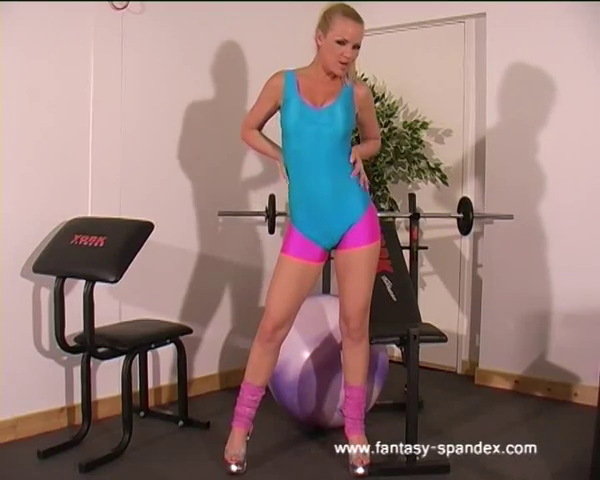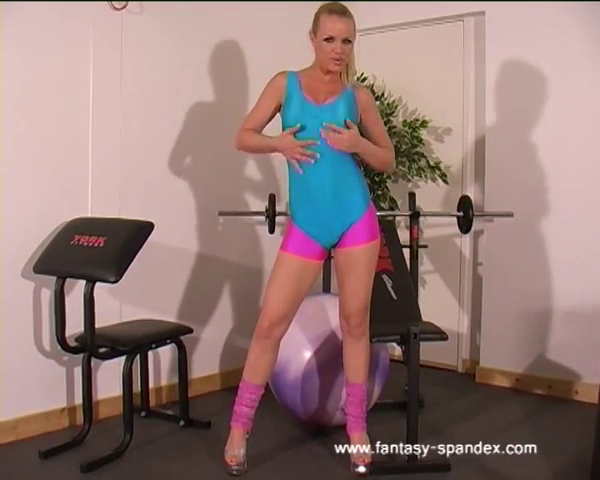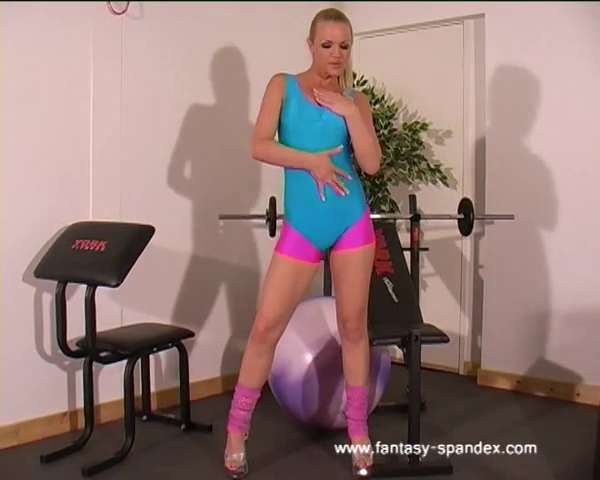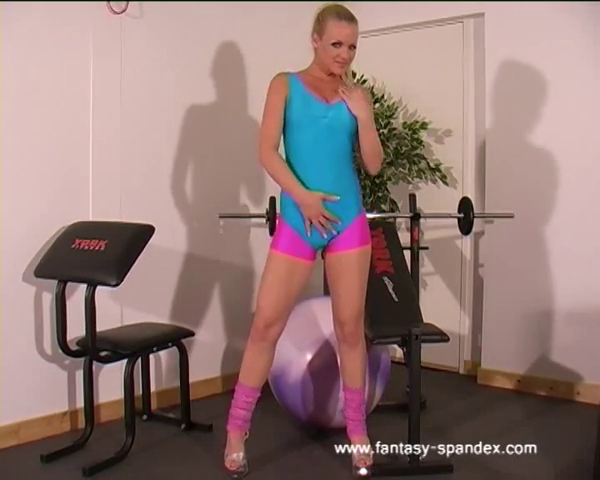
dt=0.7s
person 1, frame 1
left shoulder: (358, 94)
right shoulder: (283, 84)
right elbow: (249, 130)
left wrist: (356, 154)
right wrist: (286, 158)
left hip: (356, 218)
right hip: (305, 224)
left knee: (354, 326)
right knee: (272, 325)
left ankle: (355, 429)
right ankle: (240, 426)
person 1, frame 2
left shoulder: (358, 96)
right shoulder: (284, 84)
left elbow: (388, 160)
right elbow: (243, 137)
left wrist: (357, 143)
right wrist: (279, 143)
left hip: (355, 216)
right hip: (305, 222)
left knee: (354, 323)
right knee: (269, 324)
left ankle: (356, 427)
right ankle: (239, 427)
person 1, frame 3
left shoulder: (355, 100)
right shoulder: (283, 85)
left elbow: (372, 164)
right elbow: (260, 146)
left wrist: (349, 112)
right wrist: (312, 161)
left hip: (352, 222)
right hip: (301, 225)
left knee: (353, 326)
right knee: (266, 326)
left ankle: (358, 431)
right ankle: (237, 430)
person 1, frame 4
left shoulder: (357, 95)
right shoulder: (285, 85)
left elbow: (374, 164)
right elbow: (267, 150)
left wrist: (364, 115)
right wrist: (300, 195)
left hip: (348, 219)
right hip: (296, 219)
left knee: (350, 327)
right knee: (265, 324)
left ankle: (357, 431)
right ankle: (237, 429)
